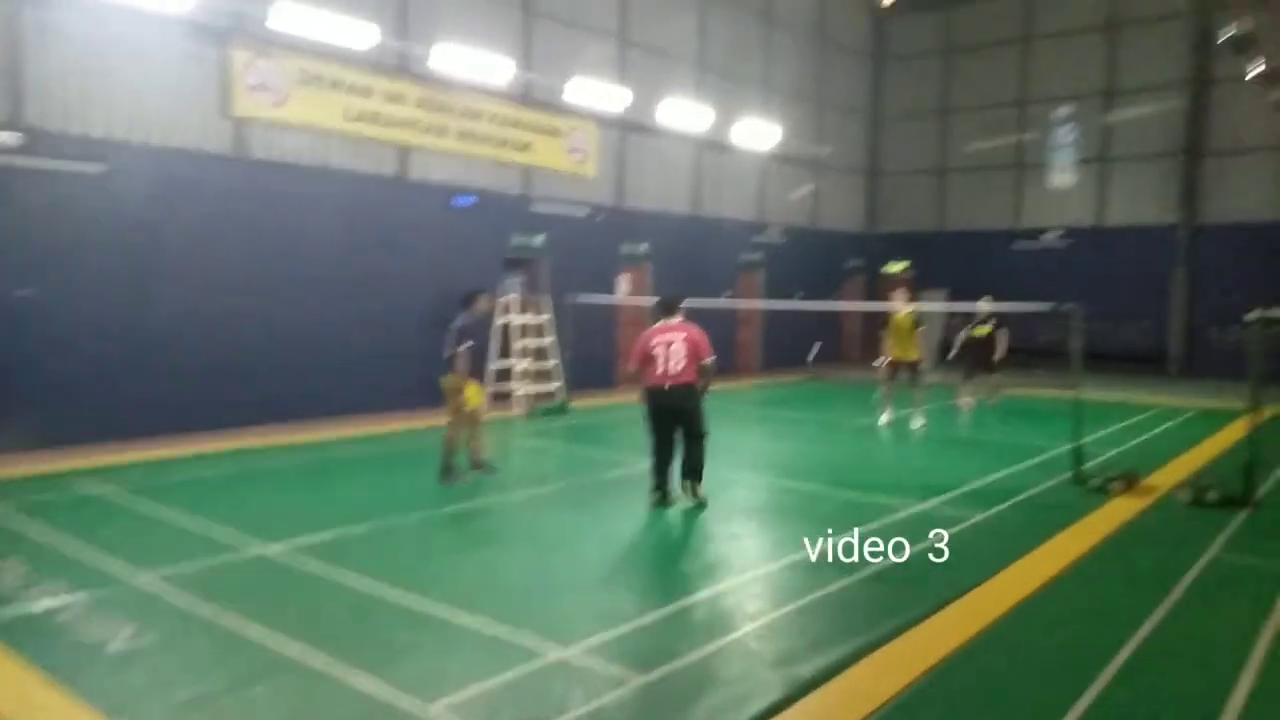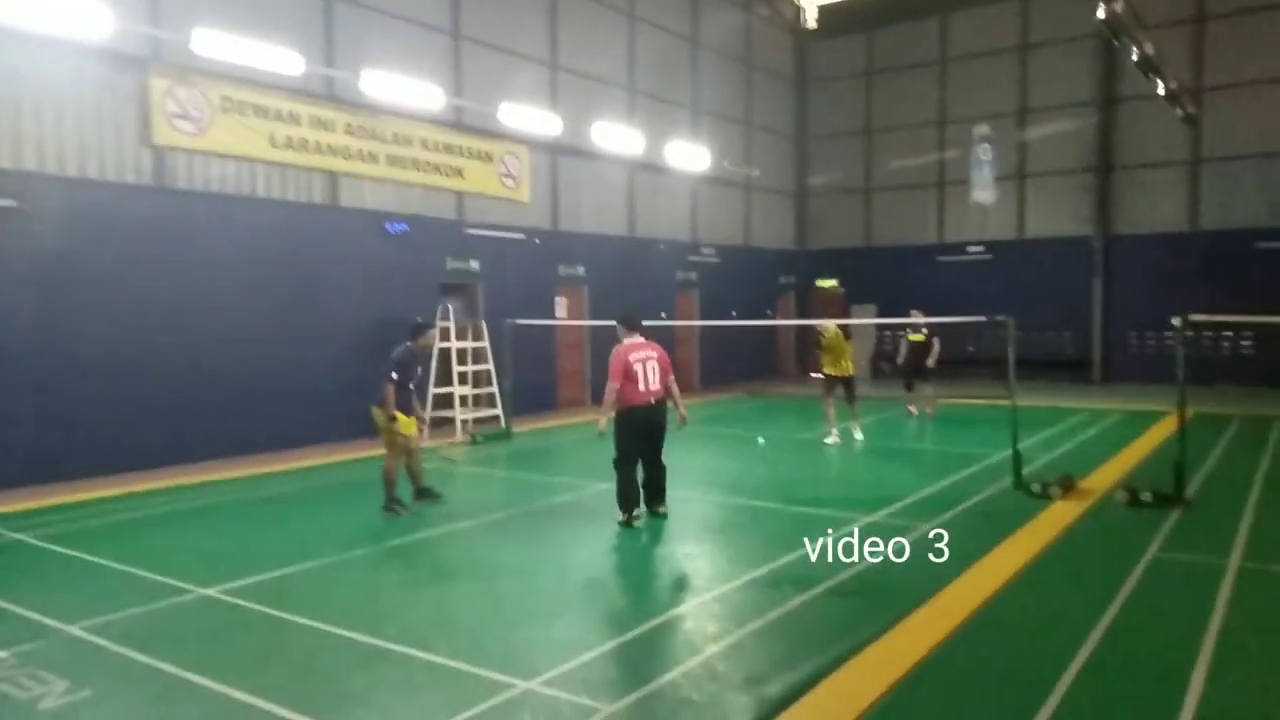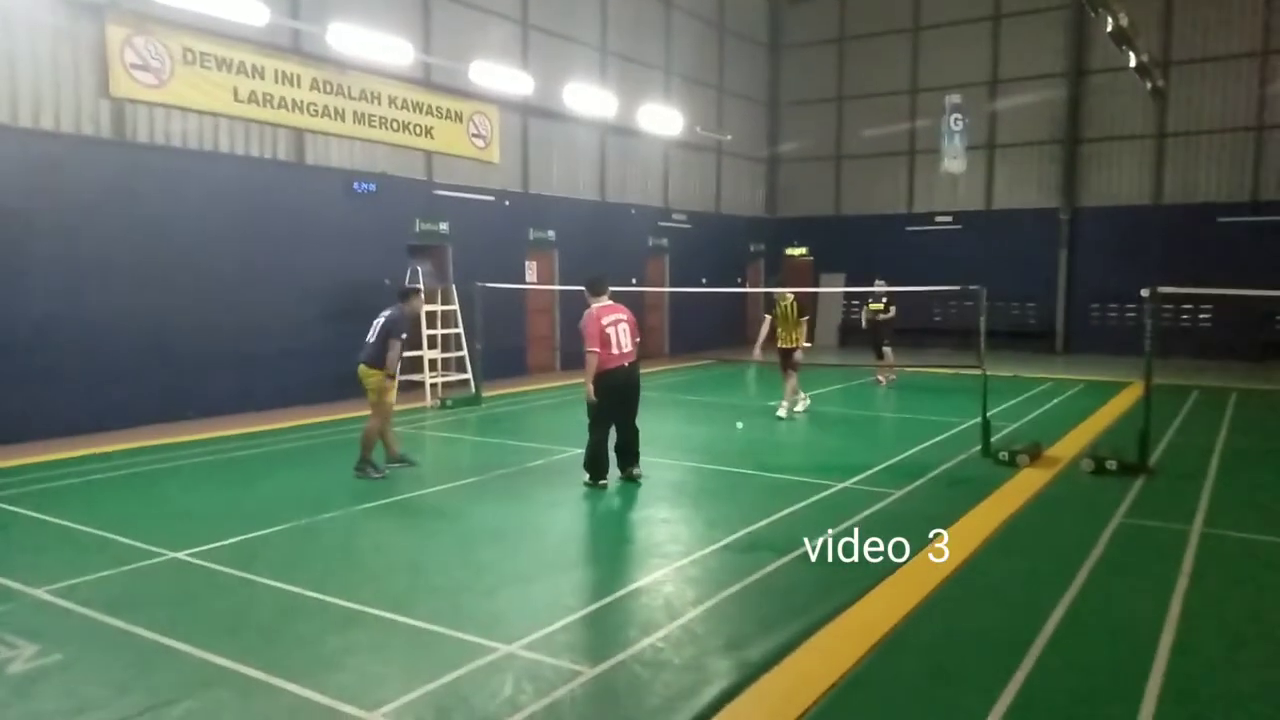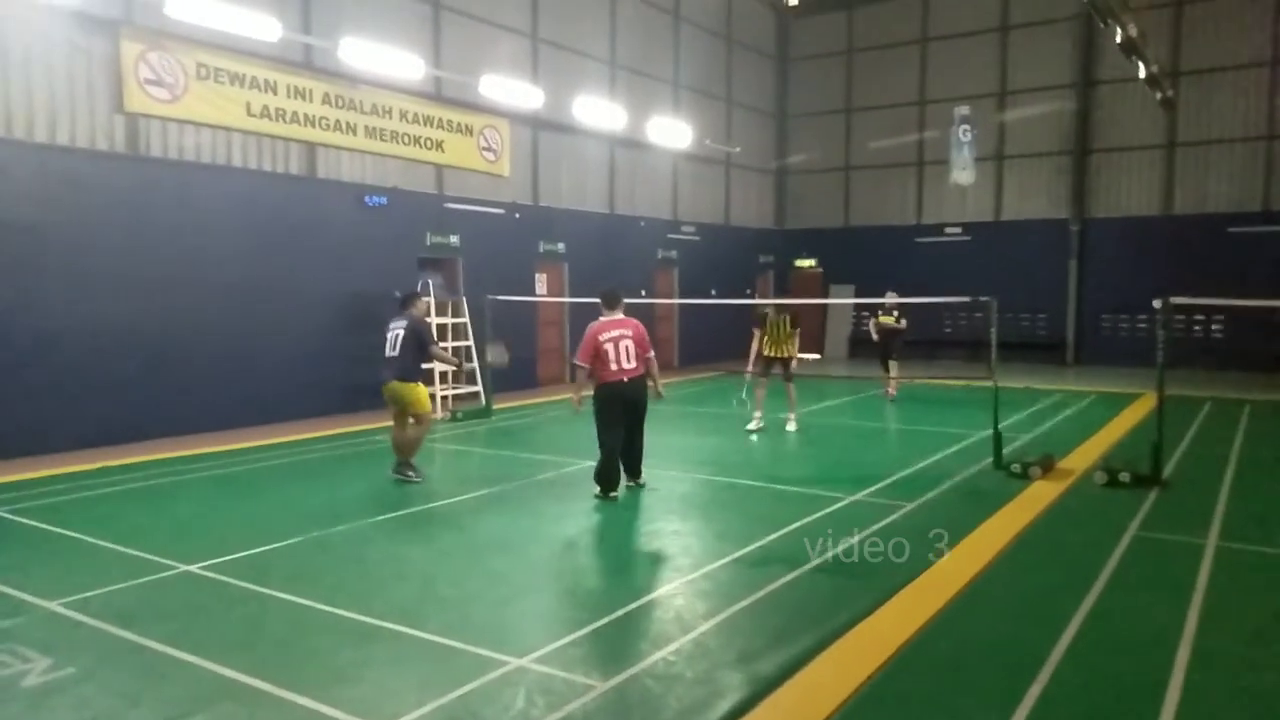
dt=0.4s
person 1, frame 1
left shoulder: (648, 335)
right shoulder: (693, 331)
left elbow: (634, 369)
right elbow: (708, 364)
left wrist: (651, 382)
right wrist: (703, 386)
left hip: (657, 395)
right hip: (685, 392)
left knee: (662, 444)
right knee: (695, 439)
left ankle: (660, 492)
right ankle: (692, 483)
person 1, frame 2
left shoulder: (620, 352)
right shoulder: (656, 350)
left elbow: (613, 387)
right elbow: (670, 382)
left wrist: (604, 416)
right wrist: (680, 408)
left hip: (632, 413)
right hip: (657, 409)
left knee: (625, 463)
right knee: (654, 460)
left ankle: (630, 509)
right ankle: (657, 504)
person 1, frame 3
left shoulder: (592, 315)
right shoulder: (624, 311)
left elbow: (593, 352)
right elbow: (635, 342)
left wrist: (588, 383)
left hip: (607, 377)
right hip: (630, 372)
left knee: (599, 428)
right knee: (627, 423)
left ankle: (598, 475)
right ankle: (631, 466)
person 1, frame 4
left shoulder: (594, 329)
right shoulder: (636, 326)
left elbow: (583, 365)
right elbow: (649, 359)
left wrist: (577, 392)
right wrist: (657, 383)
left hip: (609, 390)
right hip: (636, 387)
left knee: (609, 439)
right knee: (634, 435)
left ankle: (609, 487)
right ankle: (634, 476)
person 2, frame 1
left shoulder: (466, 323)
right shoulder: (468, 325)
right elbow: (460, 358)
right wrist: (459, 388)
left hip: (470, 382)
right hip: (461, 382)
left knee: (476, 419)
right knee: (457, 424)
left ankle: (476, 460)
right ankle: (446, 468)
person 2, frame 2
left shoulder: (415, 357)
right shoulder: (401, 357)
right elbow: (389, 388)
left wrist: (418, 411)
right wrist: (392, 418)
left hip: (404, 412)
right hip: (389, 412)
left knee: (413, 450)
right knee: (395, 455)
left ankle: (420, 489)
right ankle: (390, 500)
person 2, frame 3
left shoulder: (392, 314)
right shoulder: (400, 318)
right elbow: (394, 348)
right wrist: (390, 376)
left hip: (370, 367)
right hip: (375, 369)
left knee: (386, 414)
right knee: (379, 416)
left ankle: (393, 454)
right ankle: (363, 462)
person 2, frame 4
left shoulder: (392, 324)
right shoulder: (419, 324)
right elbow: (435, 352)
right wrist: (458, 363)
left hip: (389, 382)
right hip: (407, 382)
left knee: (400, 425)
right knee: (423, 421)
left ankle: (403, 465)
right ankle: (403, 464)
